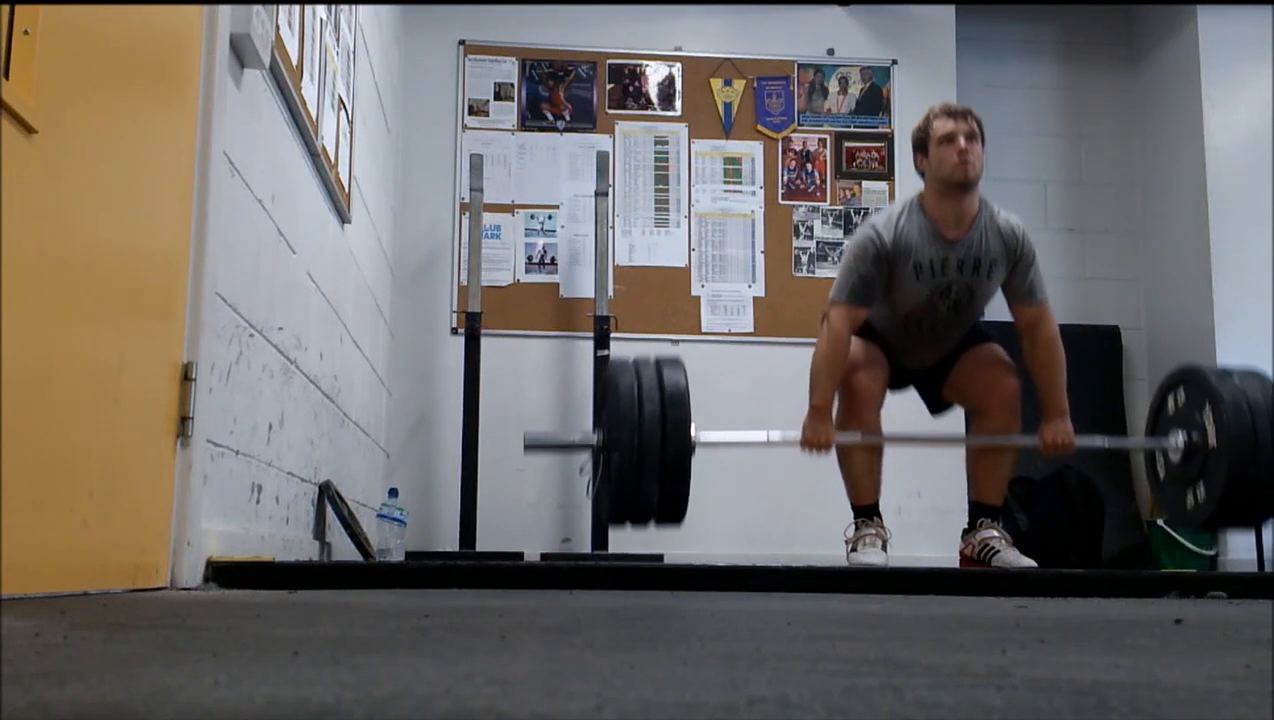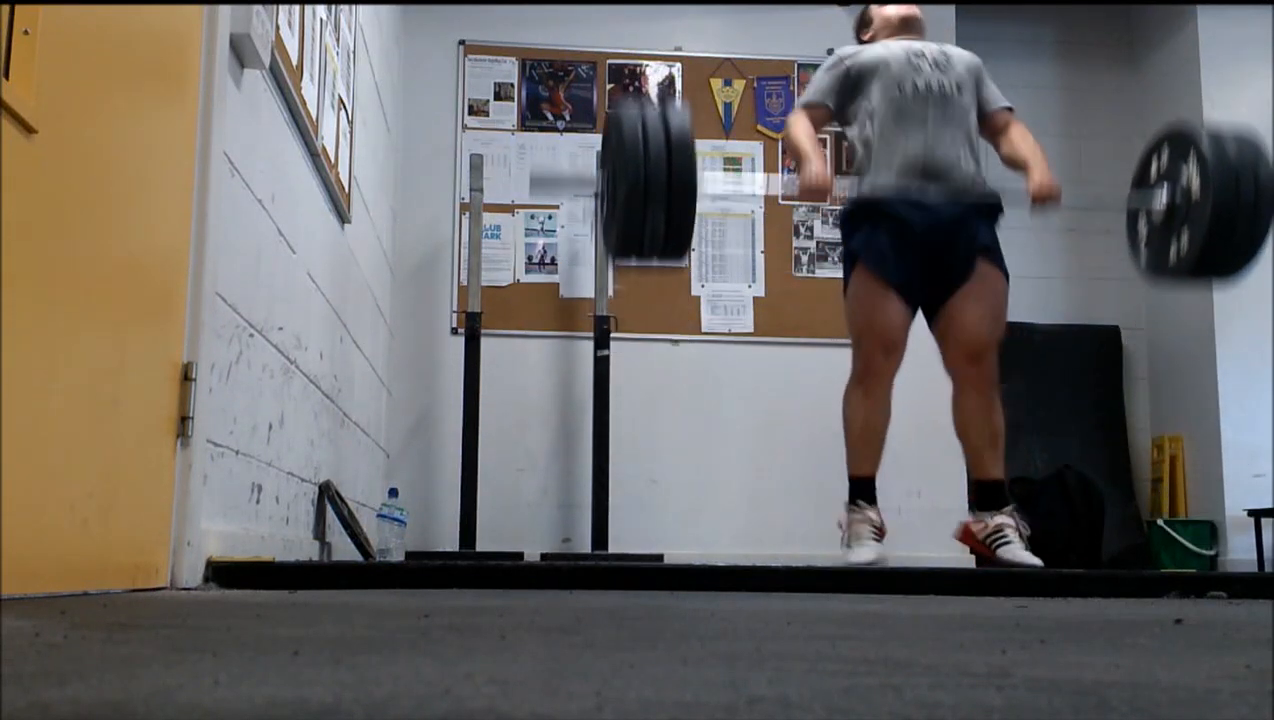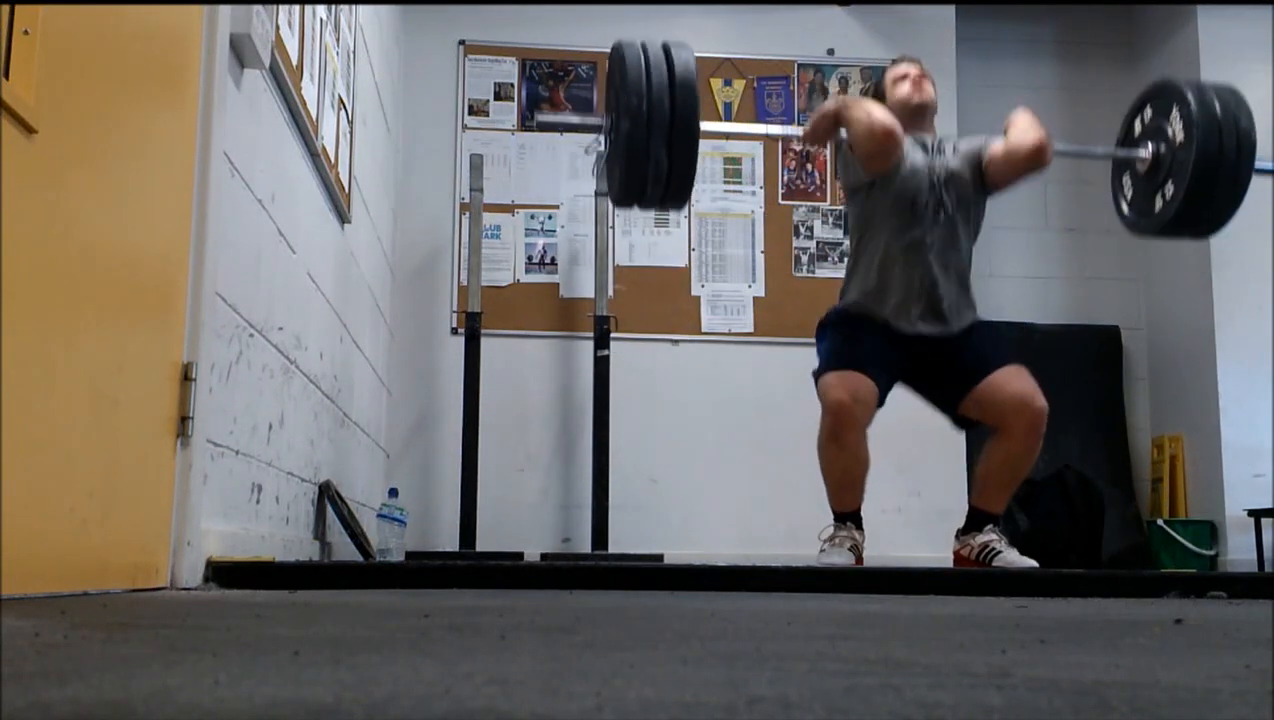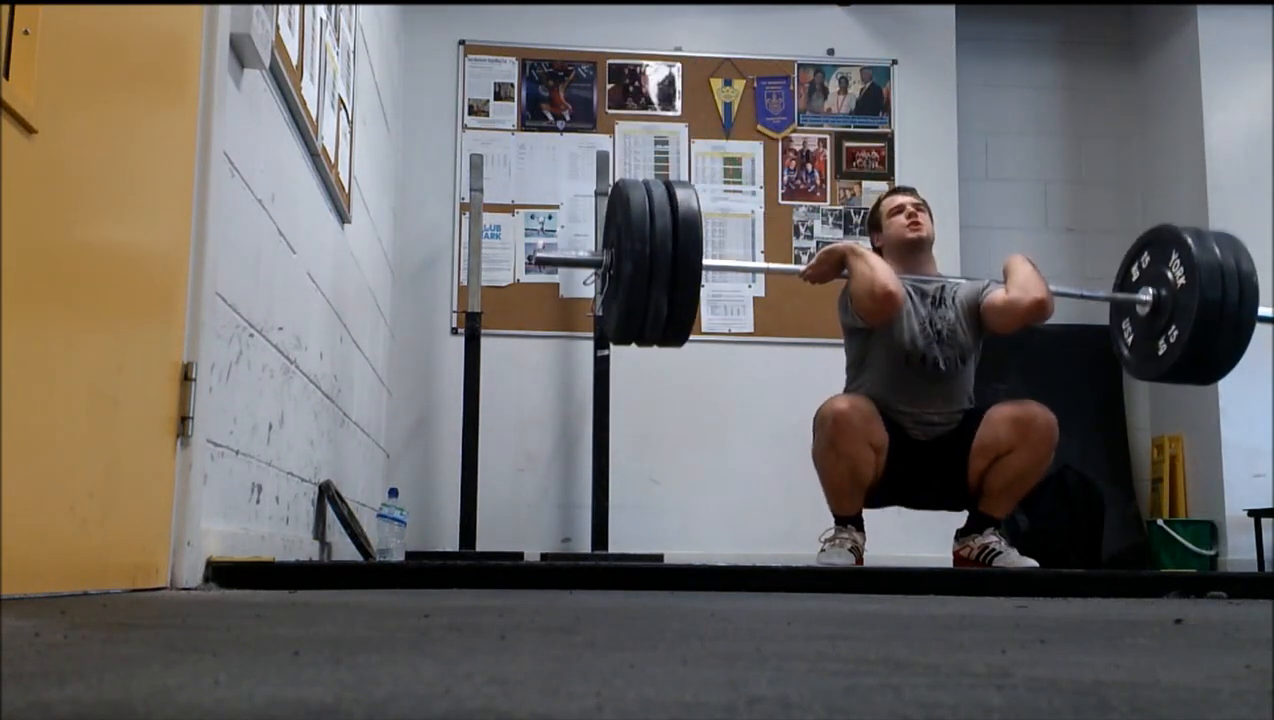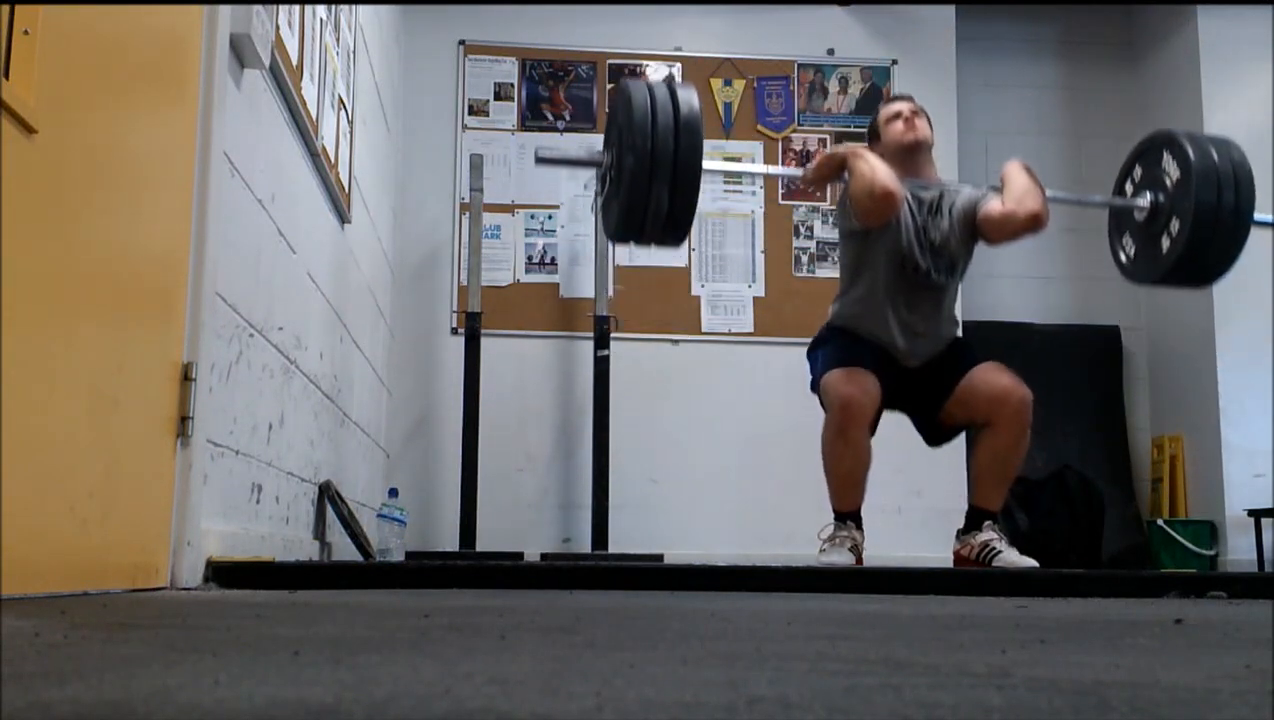
dt=0.5s
person 1, frame 1
left shoulder: (1007, 234)
right shoulder: (885, 233)
left elbow: (1037, 325)
right elbow: (839, 322)
left wrist: (1055, 415)
right wrist: (819, 414)
left hip: (952, 338)
right hip: (879, 334)
left knee: (1002, 394)
right knee: (860, 387)
left ankle: (983, 534)
right ankle: (867, 531)
person 1, frame 2
left shoulder: (964, 62)
right shoulder: (854, 59)
left elbow: (1005, 128)
right elbow: (803, 119)
left wrist: (1037, 171)
right wrist: (813, 163)
left hip: (966, 216)
right hip: (887, 214)
left knee: (977, 364)
right knee: (875, 360)
left ankle: (991, 514)
right ankle: (862, 514)
person 1, frame 3
left shoulder: (970, 156)
right shoulder: (871, 149)
left elbow: (1031, 150)
right elbow: (885, 134)
left wrist: (1019, 118)
right wrist: (846, 109)
left hip: (951, 329)
right hip: (870, 322)
left knee: (1027, 407)
right knee: (844, 403)
left ankle: (978, 534)
right ankle: (845, 532)
person 1, frame 4
left shoulder: (968, 297)
right shoulder: (866, 290)
left elbow: (1034, 304)
right elbow: (885, 294)
left wrist: (1017, 264)
right wrist: (850, 253)
left hip: (948, 443)
right hip: (877, 438)
left knee: (1037, 426)
right knee: (839, 415)
left ankle: (977, 538)
right ankle: (846, 535)
person 1, frame 5
left shoulder: (964, 202)
right shoulder: (864, 190)
left elbow: (1029, 215)
right elbow: (885, 194)
left wrist: (1013, 171)
right wrist: (848, 156)
left hip: (933, 349)
right hip: (859, 340)
left knee: (1011, 400)
right knee: (849, 401)
left ankle: (977, 534)
right ankle: (845, 532)
